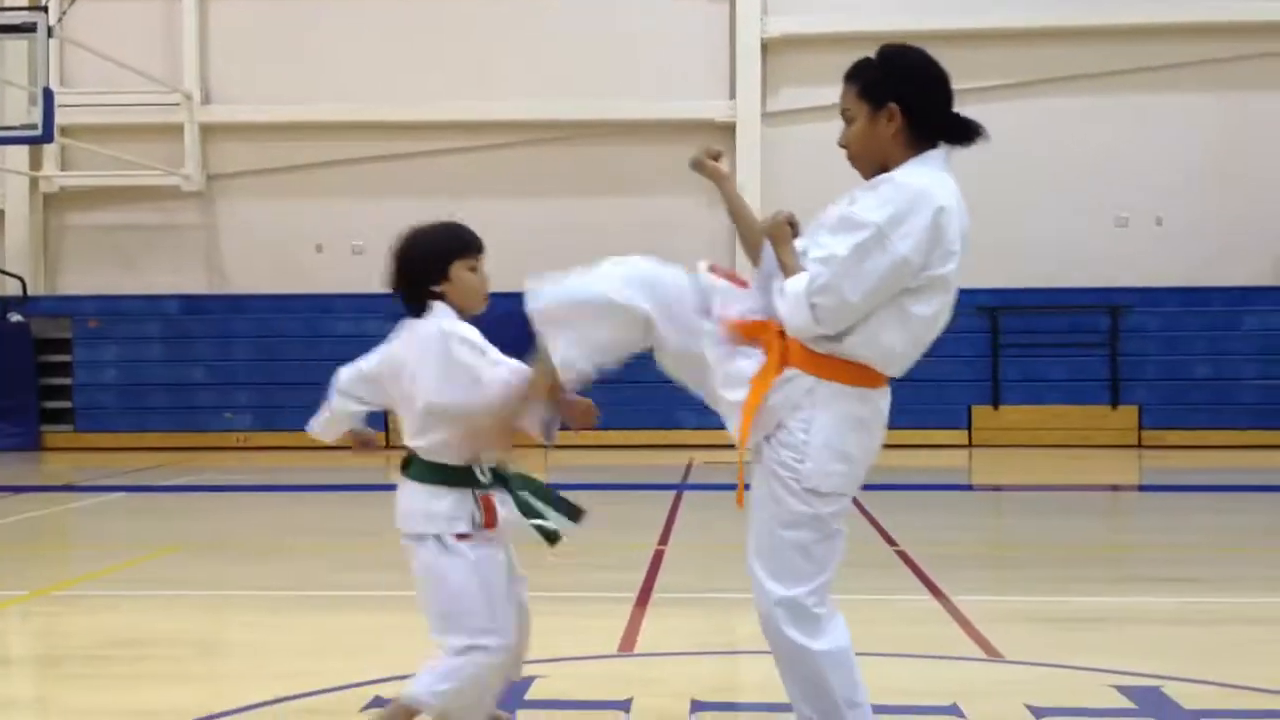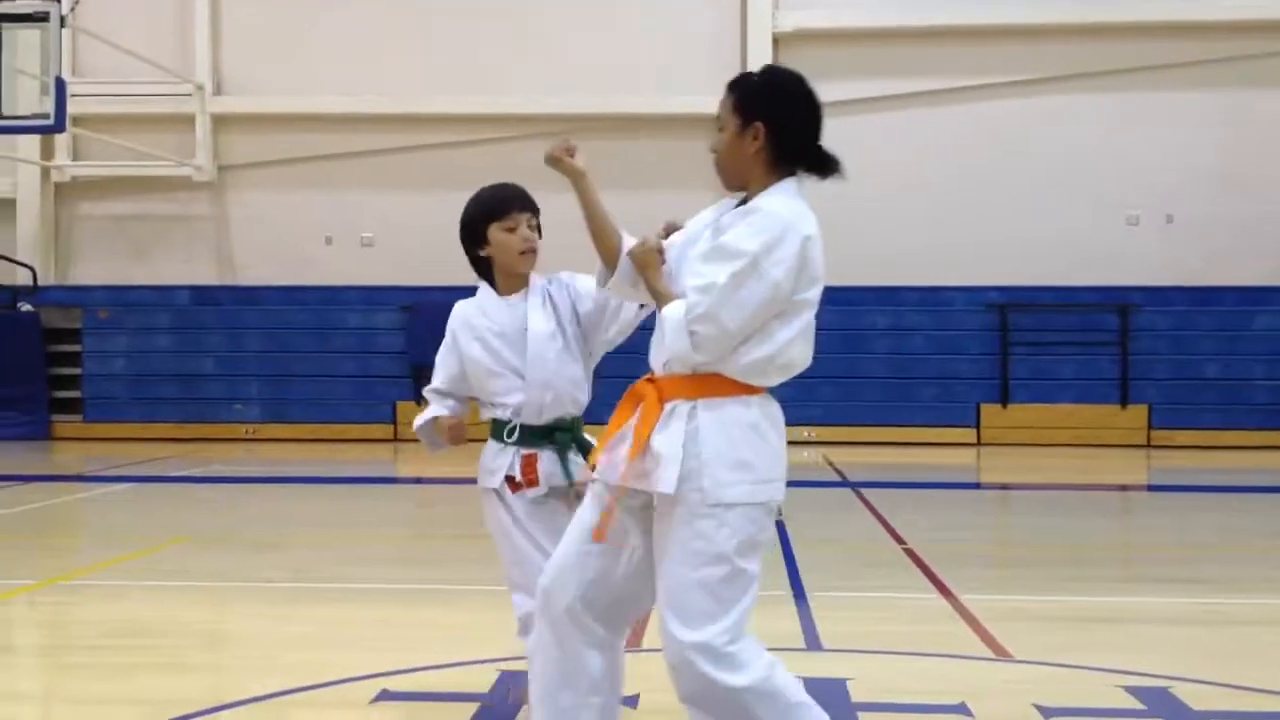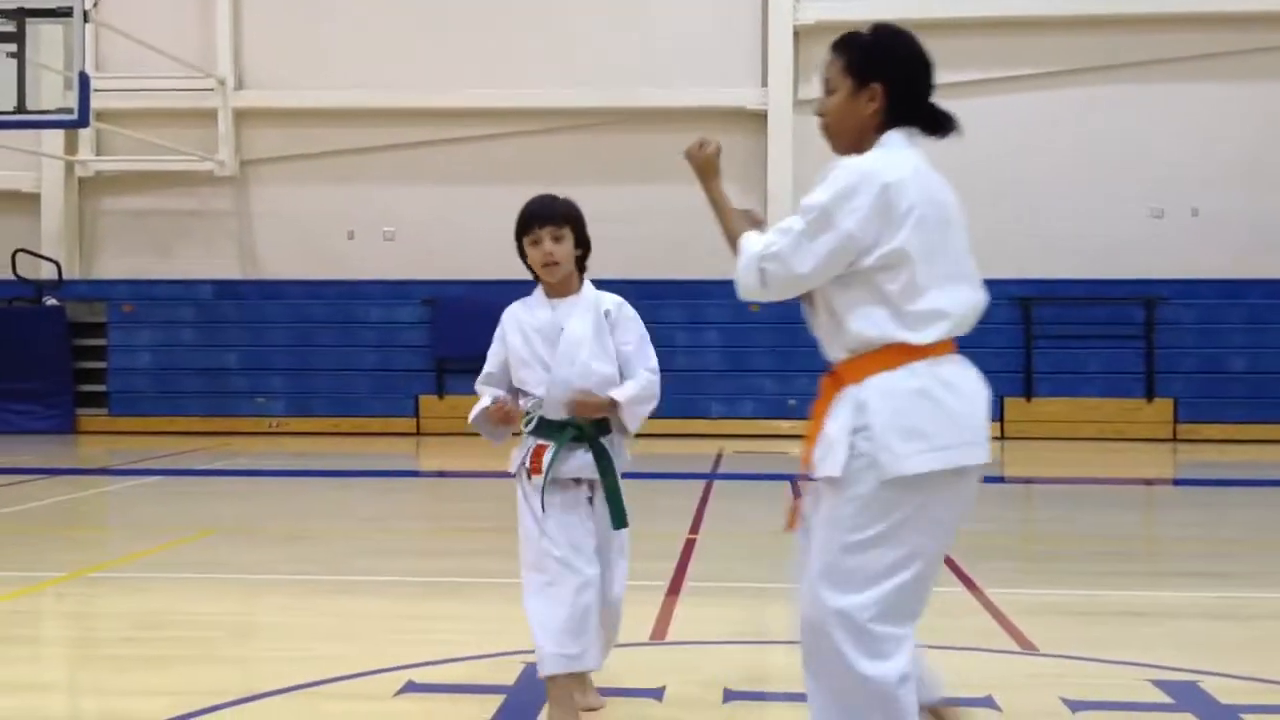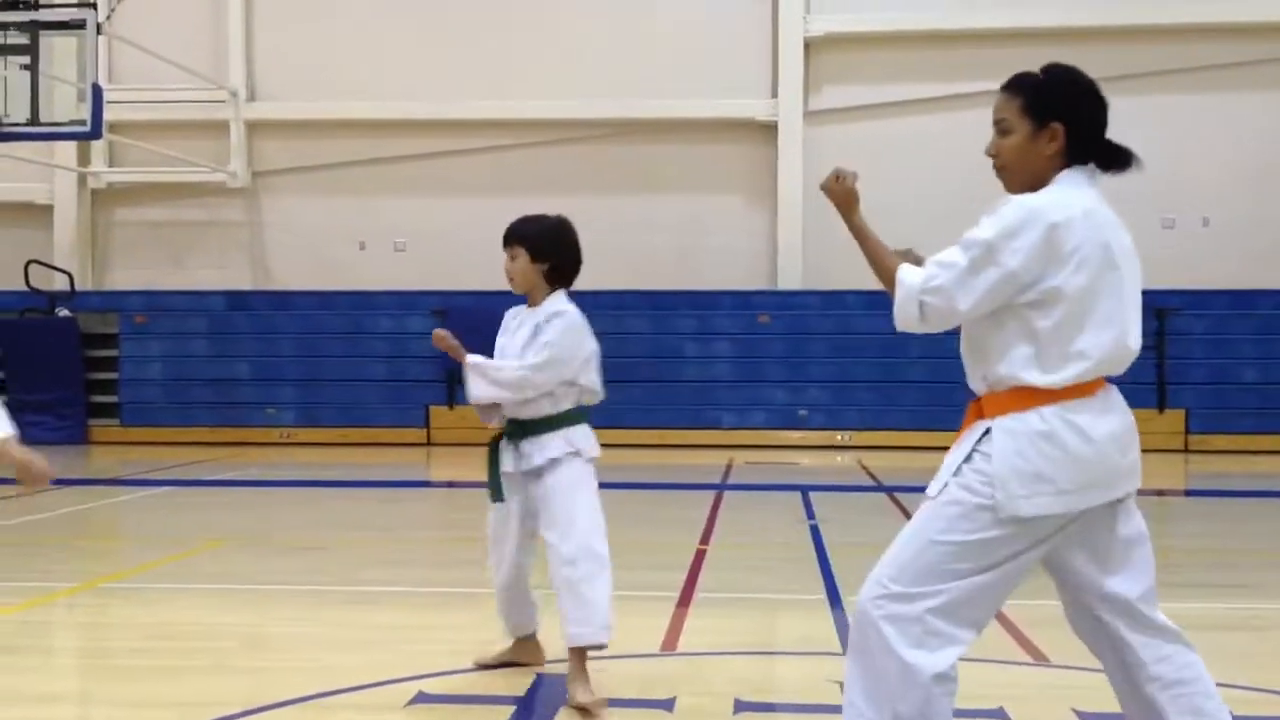
dt=0.5s
person 1, frame 1
left shoulder: (917, 198)
right shoulder: (897, 193)
left elbow: (821, 308)
right elbow: (778, 281)
left wrist: (783, 247)
right wrist: (725, 188)
left hip: (819, 412)
right hip: (775, 364)
left knee: (794, 601)
right knee: (632, 290)
person 1, frame 2
left shoulder: (783, 226)
right shoulder: (729, 219)
left elbow: (699, 336)
right elbow: (622, 271)
left wrist: (656, 277)
right wrist: (581, 183)
left hip: (720, 445)
right hip: (670, 436)
left knee: (703, 643)
right knee: (575, 594)
person 1, frame 3
left shoulder: (868, 177)
right shoulder: (910, 178)
left elbow: (767, 273)
left wrist: (714, 188)
right wrist: (762, 235)
left hip: (895, 415)
right hip: (908, 405)
left knee: (851, 610)
right knee: (843, 594)
person 1, frame 4
left shoulder: (1035, 217)
right shoulder: (1097, 219)
left elbow: (925, 303)
left wrist: (854, 217)
right wrist: (928, 273)
left hip: (1029, 449)
right hip: (1089, 438)
left knee: (897, 610)
right knee: (1127, 620)
person 2, frame 1
left shoulder: (407, 341)
right shoulder: (453, 336)
left elbow: (352, 385)
right elbow: (510, 386)
left wrist: (342, 428)
right wrist: (563, 404)
left hip: (458, 501)
right hip: (453, 508)
left knee: (502, 614)
right knee: (484, 637)
person 2, frame 2
left shoulder: (566, 294)
right shoulder: (467, 318)
left elbow: (622, 301)
right elbow: (444, 393)
right wrist: (442, 424)
left hip: (572, 460)
right hip: (515, 471)
person 2, frame 3
left shoulder: (613, 310)
right shoulder: (516, 317)
left elbow: (645, 379)
right elbow: (492, 385)
left wrist: (610, 404)
right wrist: (495, 411)
left hip: (601, 457)
right hip: (544, 461)
left knee: (606, 580)
right knee: (560, 574)
left ankle: (579, 672)
person 2, frame 4
left shoulder: (566, 321)
right shoulder: (516, 318)
left elbow: (524, 378)
left wrist: (462, 356)
right wrist: (493, 403)
left hip: (560, 451)
right hip: (521, 450)
left knee: (577, 556)
right knee: (507, 559)
left ankle: (580, 677)
right ankle: (525, 642)
